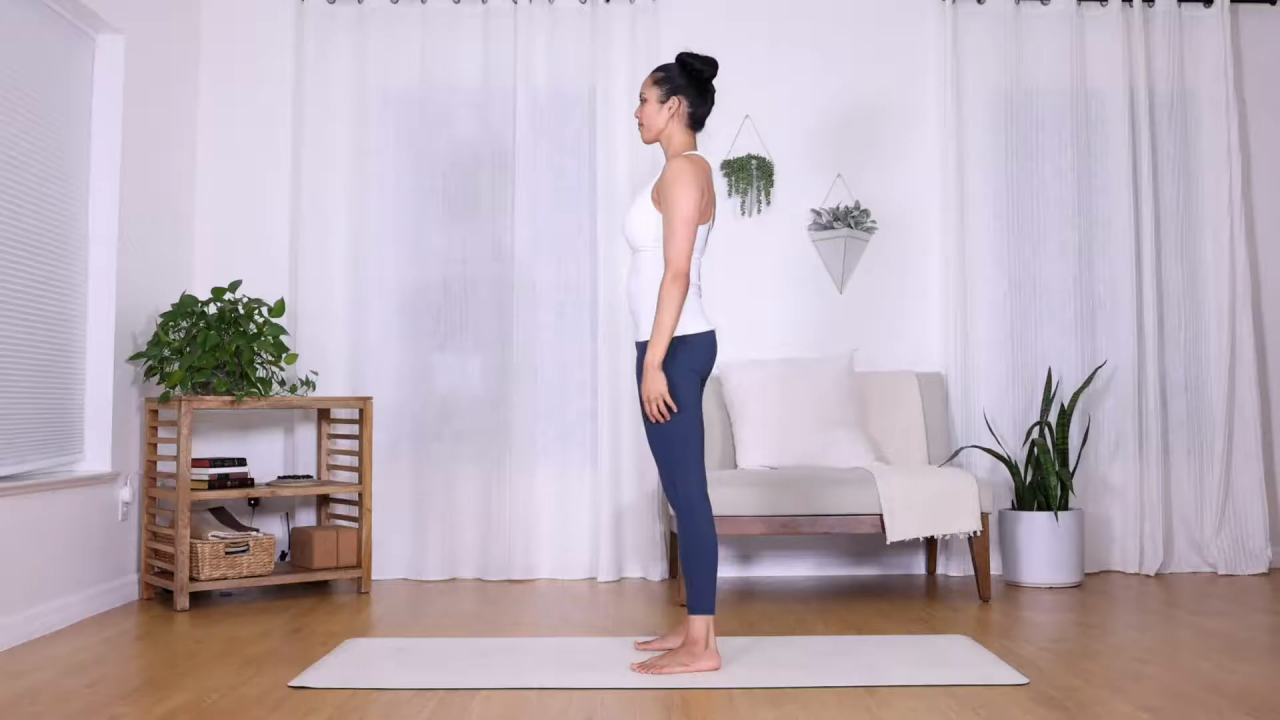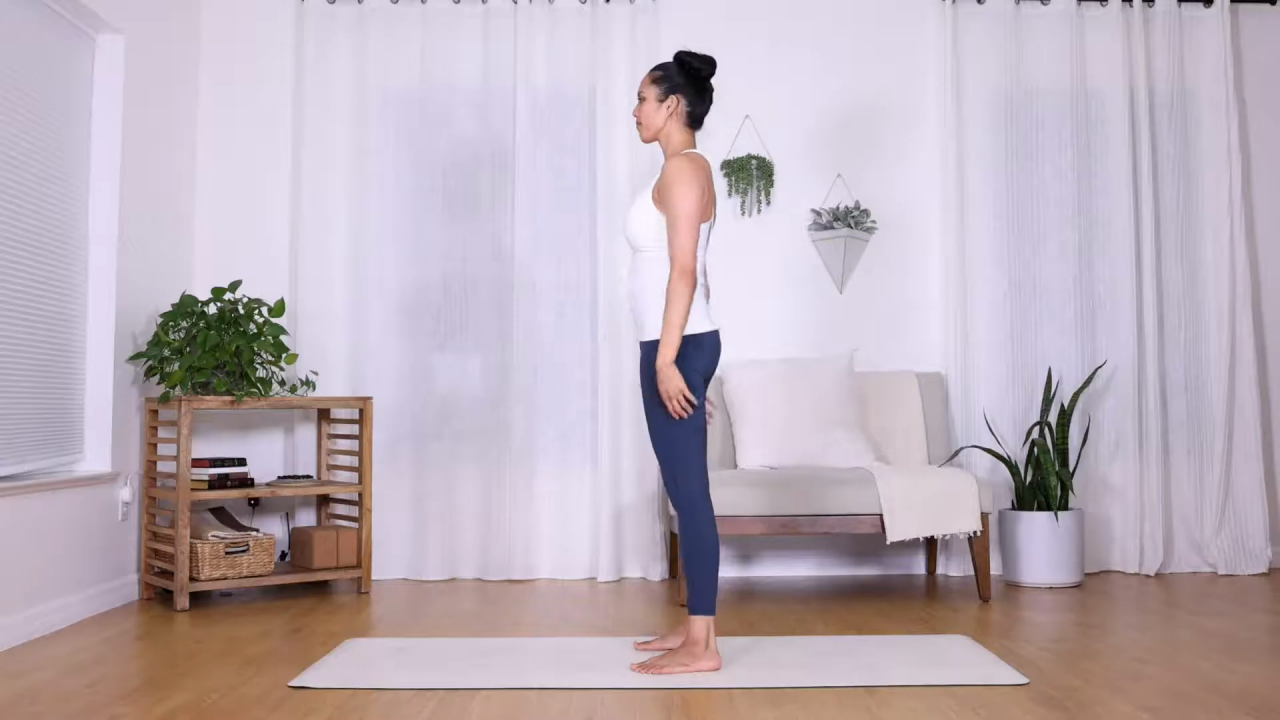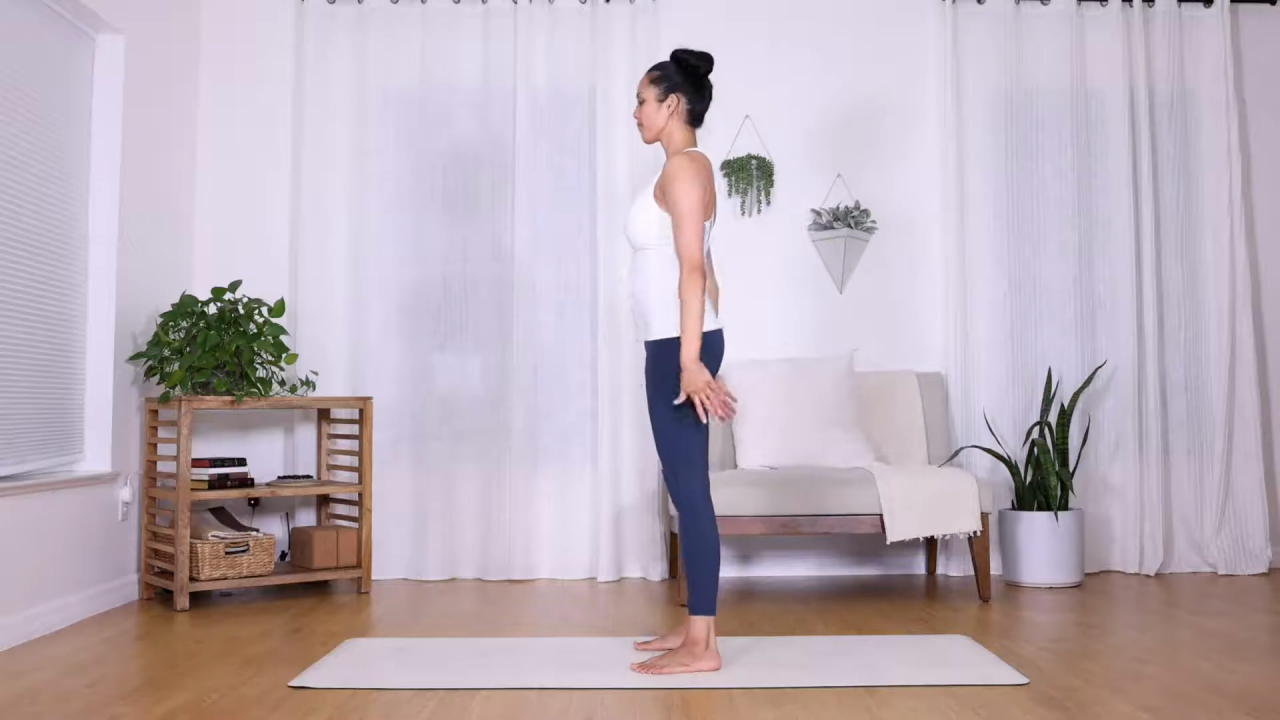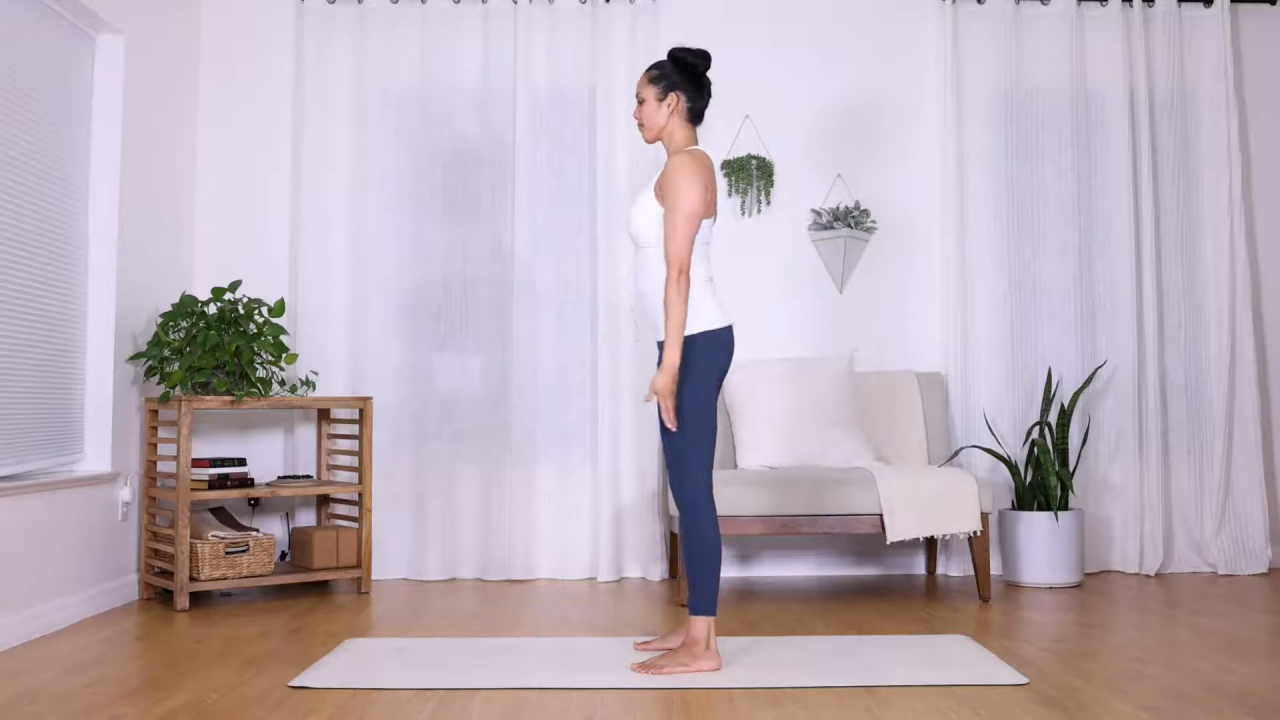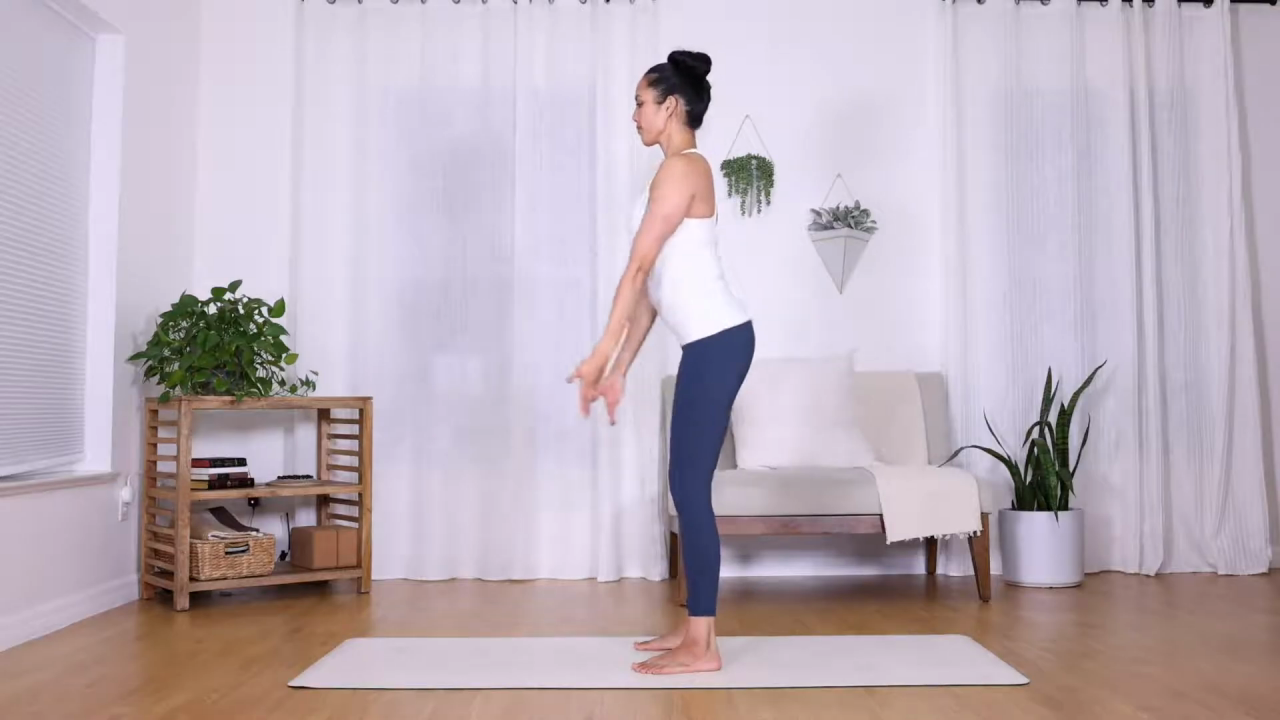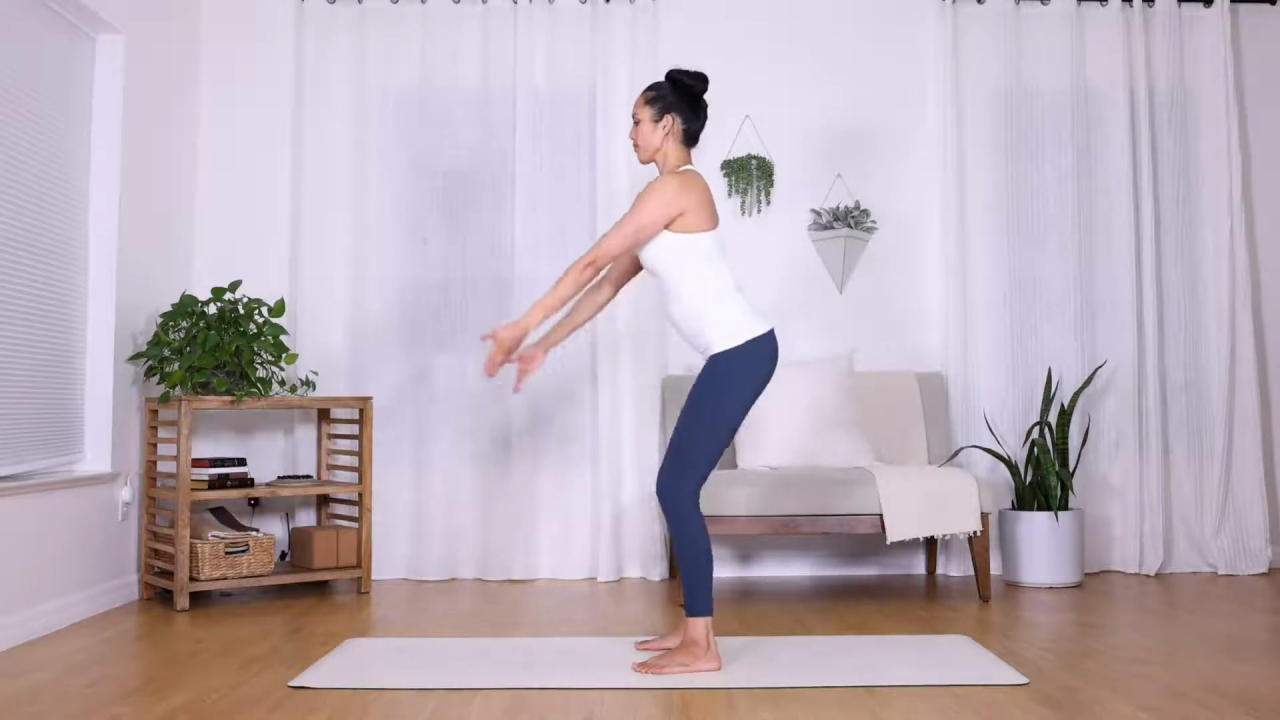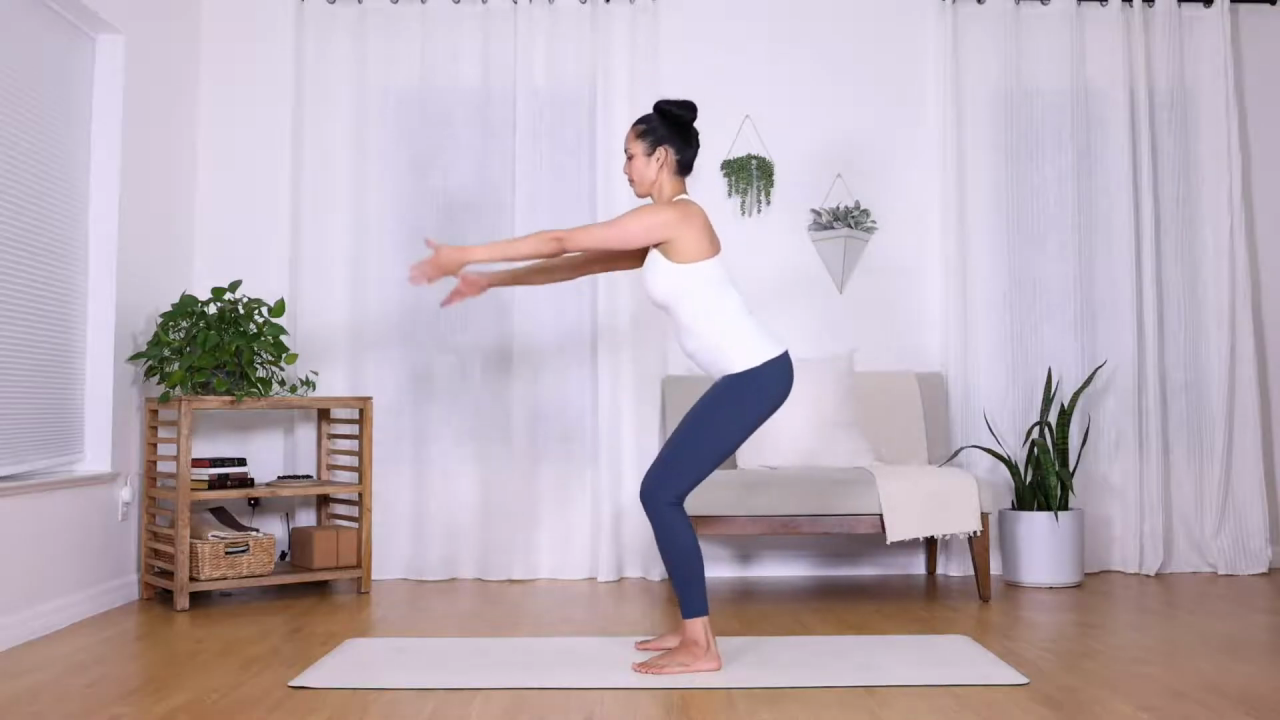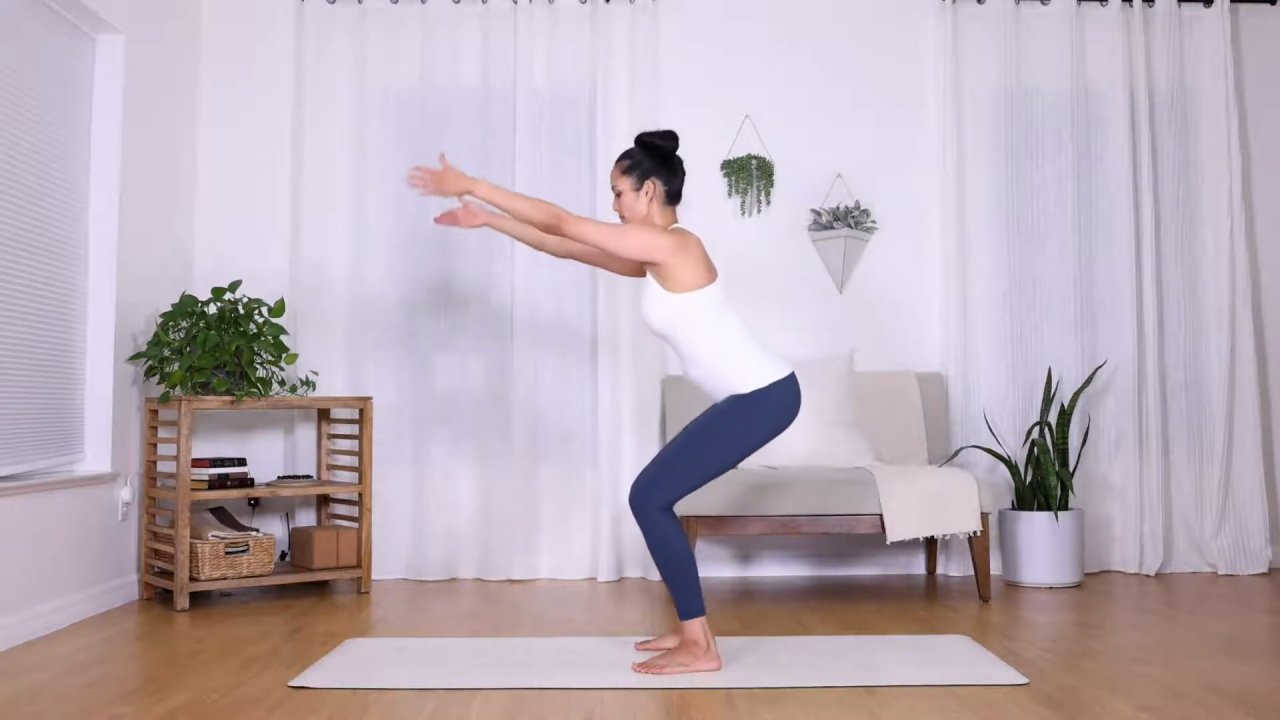
dt=0.3s
person 1, frame 1
left shoulder: (684, 169)
right shoulder: (682, 172)
left elbow: (677, 275)
left wrist: (653, 363)
left hip: (675, 348)
right hip: (674, 347)
left knee: (687, 493)
right knee: (682, 492)
left ankle: (701, 646)
right ankle: (694, 627)
person 1, frame 2
left shoulder: (682, 170)
right shoulder: (684, 171)
left elbow: (683, 272)
left wrist: (666, 359)
left hip: (677, 347)
right hip: (678, 345)
left knee: (689, 493)
right knee: (684, 492)
left ankle: (702, 646)
right ankle: (695, 626)
person 1, frame 3
left shoulder: (684, 167)
right shoulder: (682, 170)
left elbow: (692, 269)
left wrist: (691, 359)
left hip: (679, 346)
right hip: (675, 345)
left knee: (689, 491)
right knee: (685, 491)
left ankle: (701, 646)
right ankle: (694, 627)
person 1, frame 4
left shoulder: (685, 165)
right shoulder: (683, 168)
left elbow: (678, 271)
left wrist: (671, 361)
left hip: (692, 343)
right hip: (690, 343)
left knee: (692, 491)
right knee: (687, 490)
left ankle: (701, 646)
right ankle: (694, 628)
person 1, frame 5
left shoulder: (681, 168)
right shoulder: (681, 171)
left elbow: (640, 269)
right elbow: (652, 284)
left wrist: (599, 354)
right wrist: (617, 364)
left hip: (717, 343)
right hip: (711, 344)
left knee: (689, 488)
right knee: (687, 487)
left ankle: (702, 647)
right ankle: (695, 629)
person 1, frame 6
left shoulder: (675, 185)
right shoulder: (677, 191)
left elbow: (594, 262)
right elbow: (612, 279)
left wrist: (523, 325)
right wrist: (544, 344)
left hip: (740, 354)
right hip: (735, 353)
left knee: (677, 490)
right knee: (677, 489)
left ankle: (701, 647)
right ankle: (693, 629)
person 1, frame 7
left shoulder: (672, 217)
right shoulder: (664, 233)
left elbow: (564, 244)
right elbow: (581, 261)
left wrist: (468, 257)
right wrist: (491, 278)
left hip: (755, 377)
right hip: (748, 376)
left knee: (660, 494)
right knee: (662, 493)
left ankle: (700, 647)
right ankle: (692, 628)
person 1, frame 8
left shoulder: (669, 245)
right shoulder: (658, 256)
left elbow: (561, 223)
right elbow: (569, 245)
left wrist: (470, 185)
right wrist: (488, 218)
left hip: (762, 397)
right hip: (754, 395)
left knee: (649, 498)
right knee: (652, 498)
left ankle: (699, 647)
right ankle: (690, 630)
